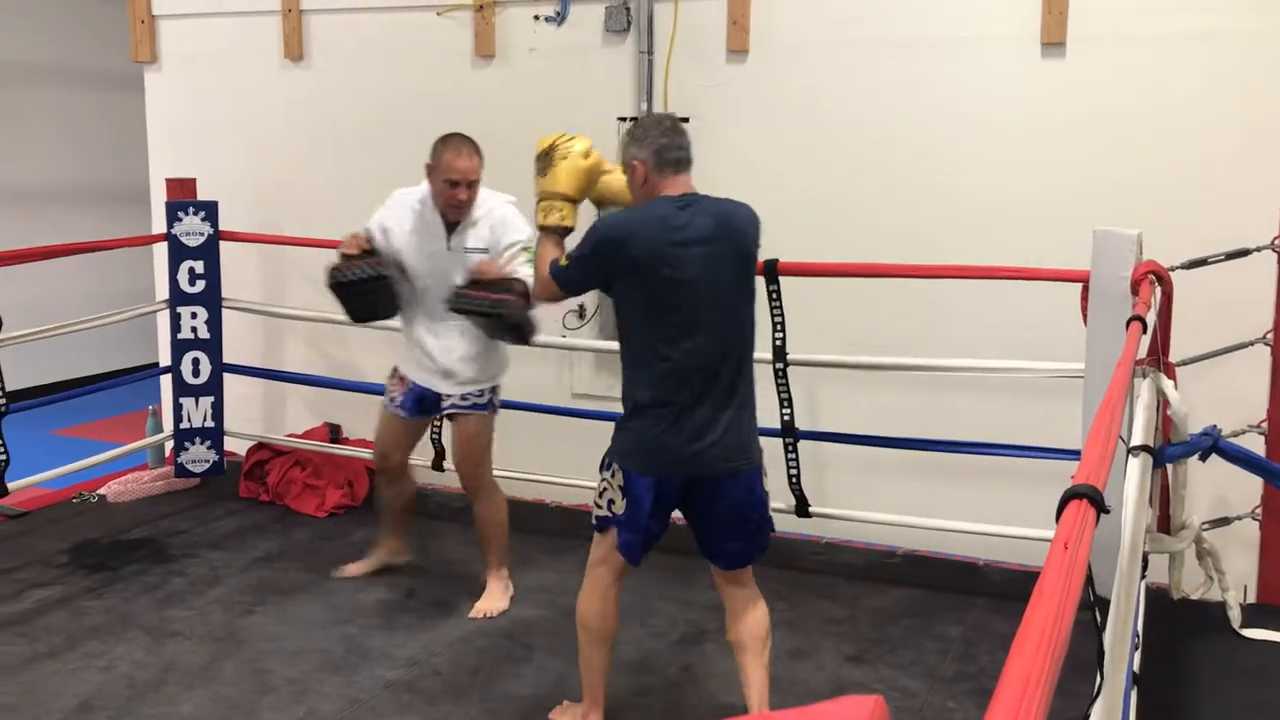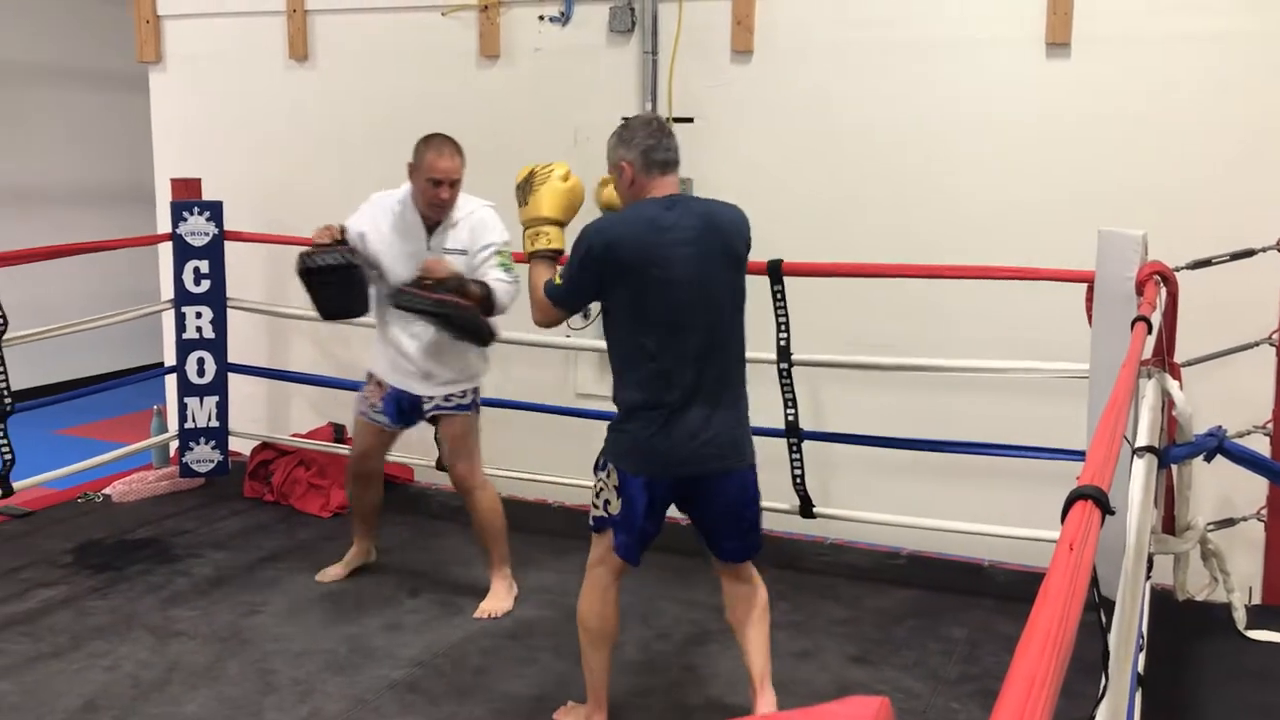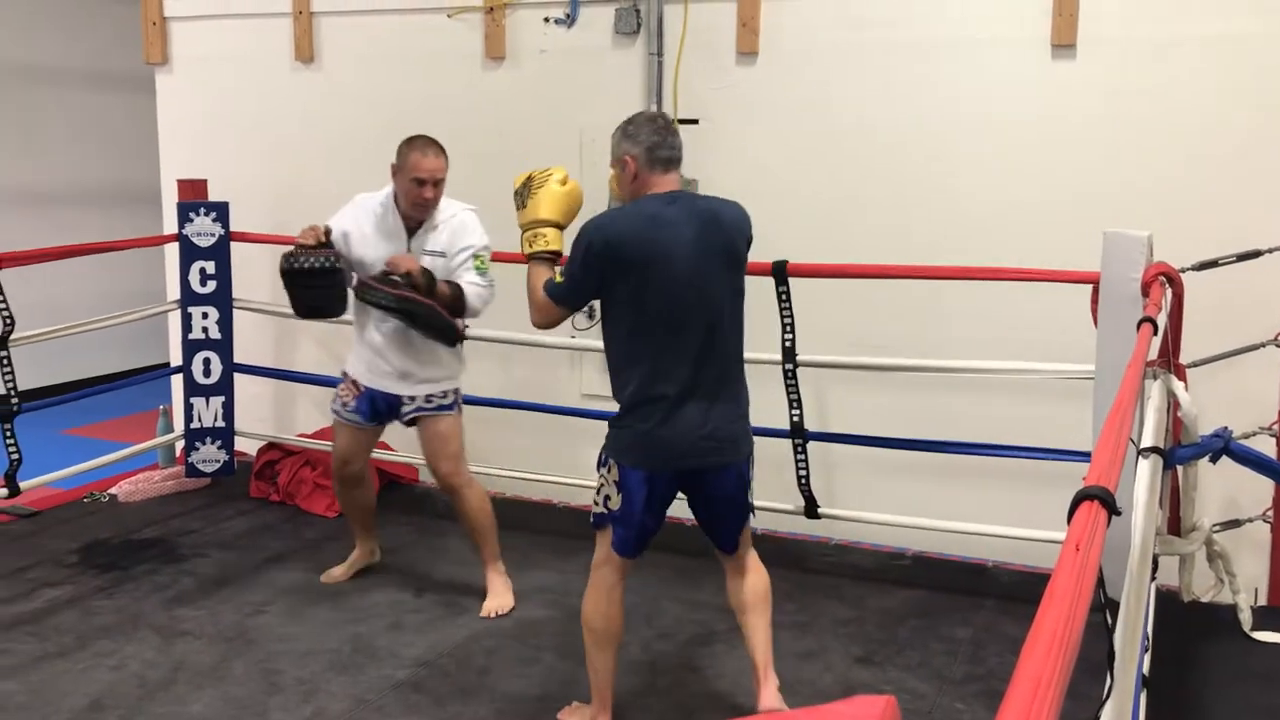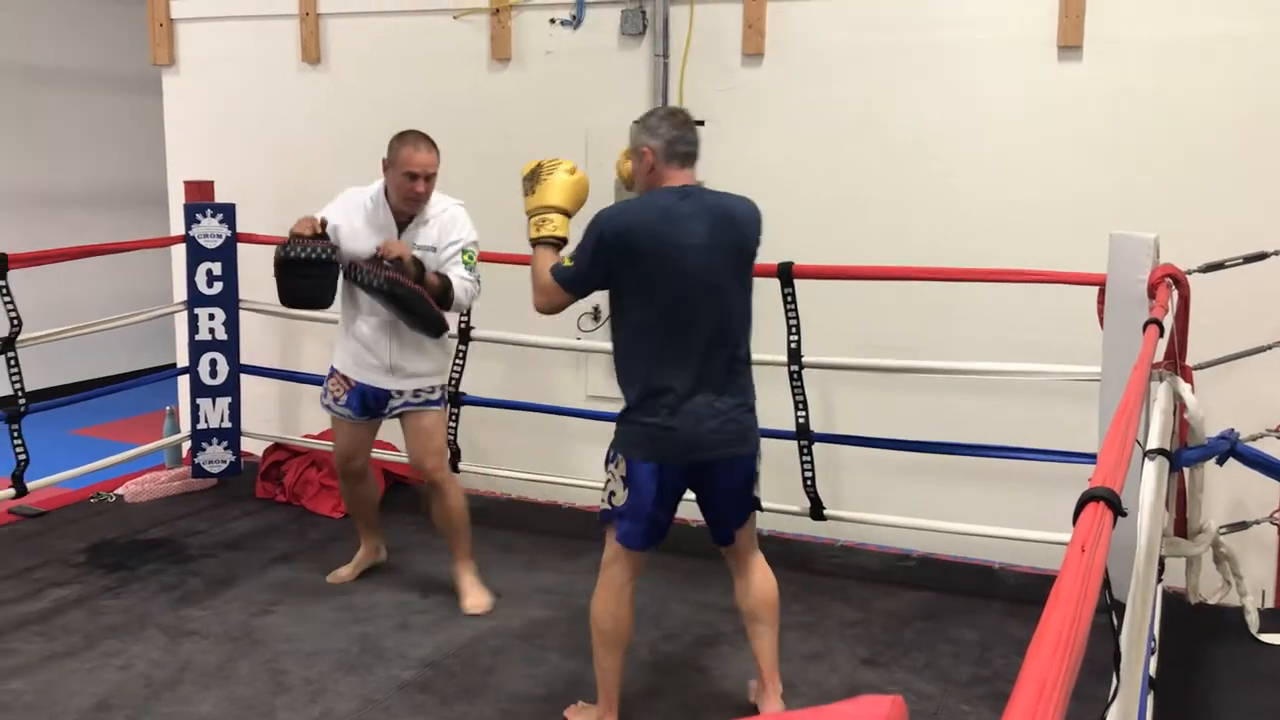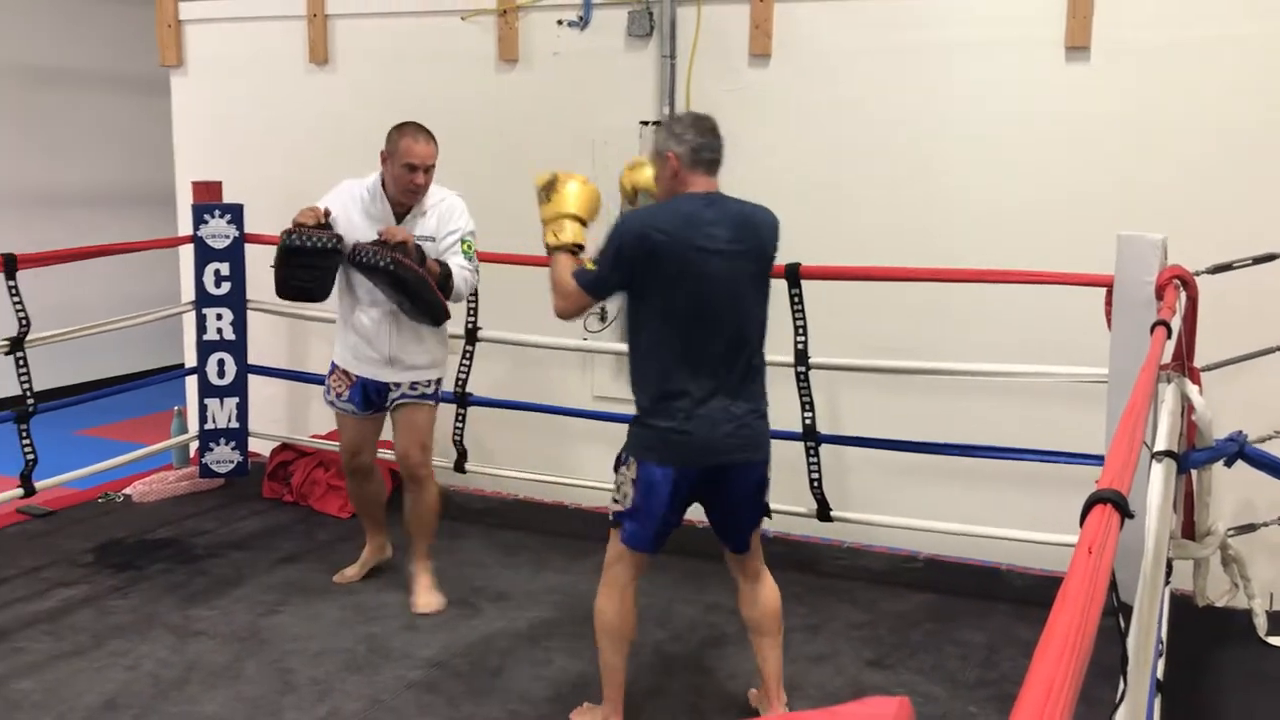
dt=0.1s
person 1, frame 1
left shoulder: (617, 233)
right shoulder: (741, 222)
left elbow: (547, 286)
left wrist: (556, 202)
right wrist: (627, 200)
left hip: (650, 444)
right hip: (731, 443)
left knee: (604, 568)
right knee: (738, 584)
person 1, frame 2
left shoulder: (607, 237)
right shoulder: (732, 224)
left elbow: (545, 311)
left wrist: (540, 231)
left hip: (643, 445)
right hip: (723, 442)
left knee: (603, 569)
right knee: (738, 574)
person 1, frame 3
left shoulder: (608, 234)
right shoulder: (732, 220)
left elbow: (543, 314)
left wrist: (539, 234)
left hip: (645, 439)
right hip: (723, 434)
left knee: (609, 566)
right knee: (740, 556)
person 1, frame 4
left shoulder: (620, 223)
right shoulder: (743, 216)
left elbow: (547, 298)
left wrist: (546, 219)
right wrist: (652, 195)
left hip: (654, 433)
right hip: (732, 428)
left knee: (620, 565)
right knee: (745, 555)
person 1, frame 5
left shoulder: (641, 227)
right shoulder: (762, 225)
left elbow: (569, 303)
left wrist: (562, 228)
left hip: (667, 437)
right hip: (744, 435)
left knee: (620, 566)
right knee: (749, 565)
person 2, frame 1
left shoulder: (502, 216)
right shoulder: (401, 208)
left elbow: (529, 285)
left wrist: (504, 278)
right wrist: (357, 249)
left hip: (473, 371)
right hip: (417, 363)
left knee: (474, 476)
right knee: (387, 458)
left ankle: (498, 576)
right ankle: (391, 545)
person 2, frame 2
left shoulder: (480, 220)
right shoulder: (380, 211)
left elbow: (500, 295)
left wrist: (459, 282)
right wrist: (330, 243)
left hip: (451, 373)
right hip: (392, 366)
left knee: (466, 477)
right knee: (361, 463)
left ankle: (501, 577)
right ankle: (362, 548)
person 2, frame 3
left shoulder: (461, 222)
right shoulder: (362, 211)
left elbow: (477, 298)
left wrist: (426, 280)
right wrist: (311, 244)
left hip: (431, 375)
right hip: (368, 369)
left knee: (453, 477)
right knee: (347, 466)
left ankle: (496, 575)
right ankle: (366, 548)
person 2, frame 4
left shoulder: (450, 218)
right shoulder: (351, 206)
left elbow: (463, 292)
left wrist: (416, 269)
right wrist: (304, 236)
left hip: (419, 370)
right hip: (357, 363)
left knee: (433, 472)
right knee: (348, 463)
left ankle: (467, 571)
right ankle: (370, 547)
person 2, frame 5
left shoulder: (449, 209)
right shoulder: (348, 197)
left elbow: (461, 283)
left wrist: (416, 255)
right wrist: (305, 229)
left hip: (417, 362)
right hip: (357, 357)
left knee: (415, 467)
right knee: (355, 460)
left ankle: (421, 569)
right ankle: (376, 544)
